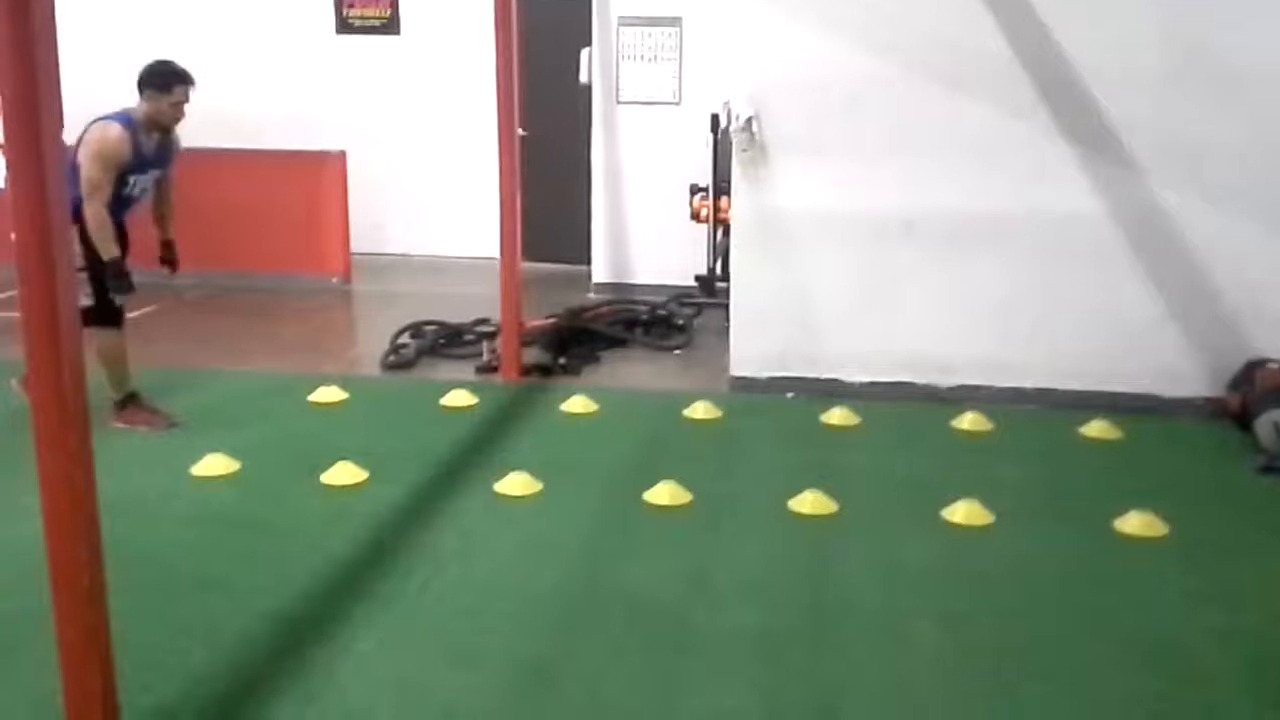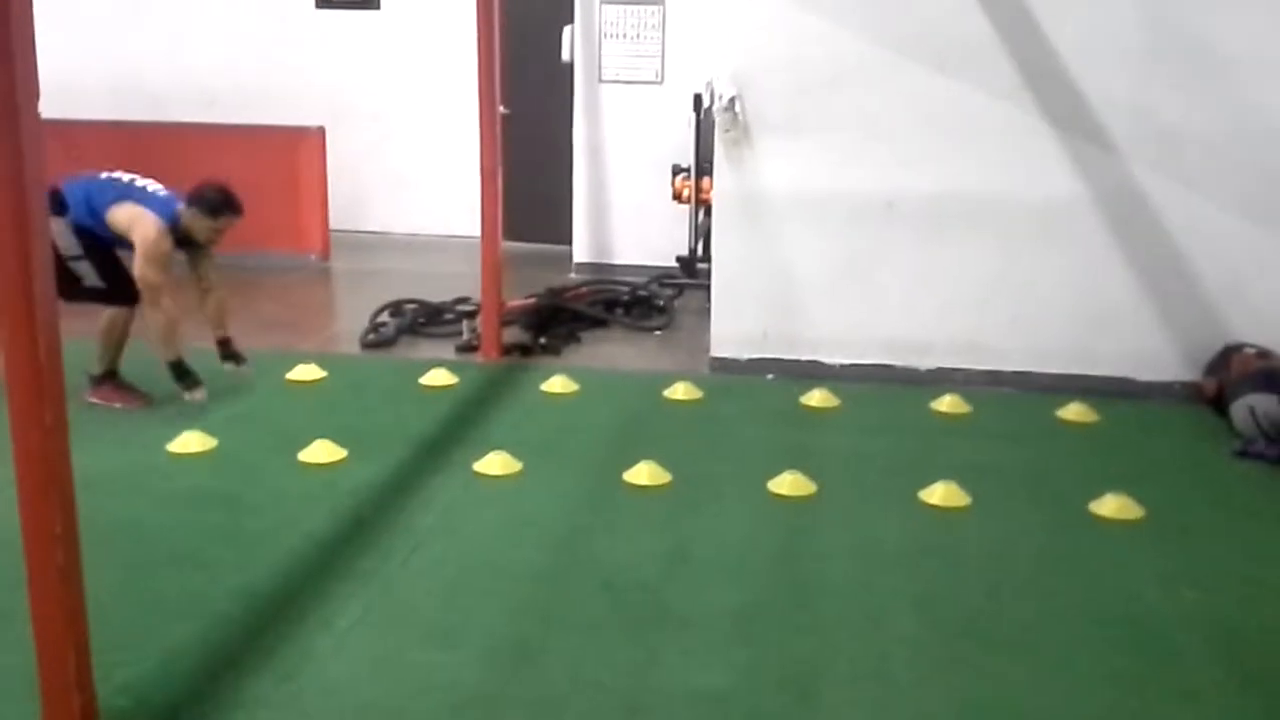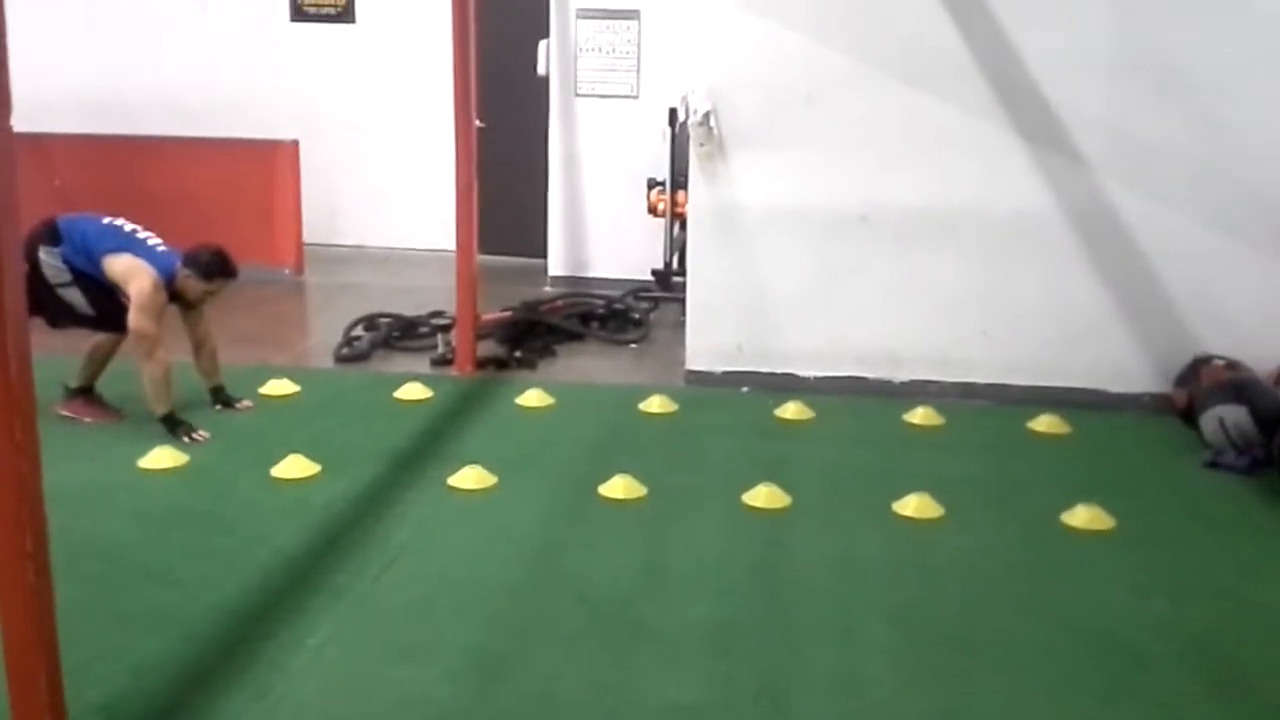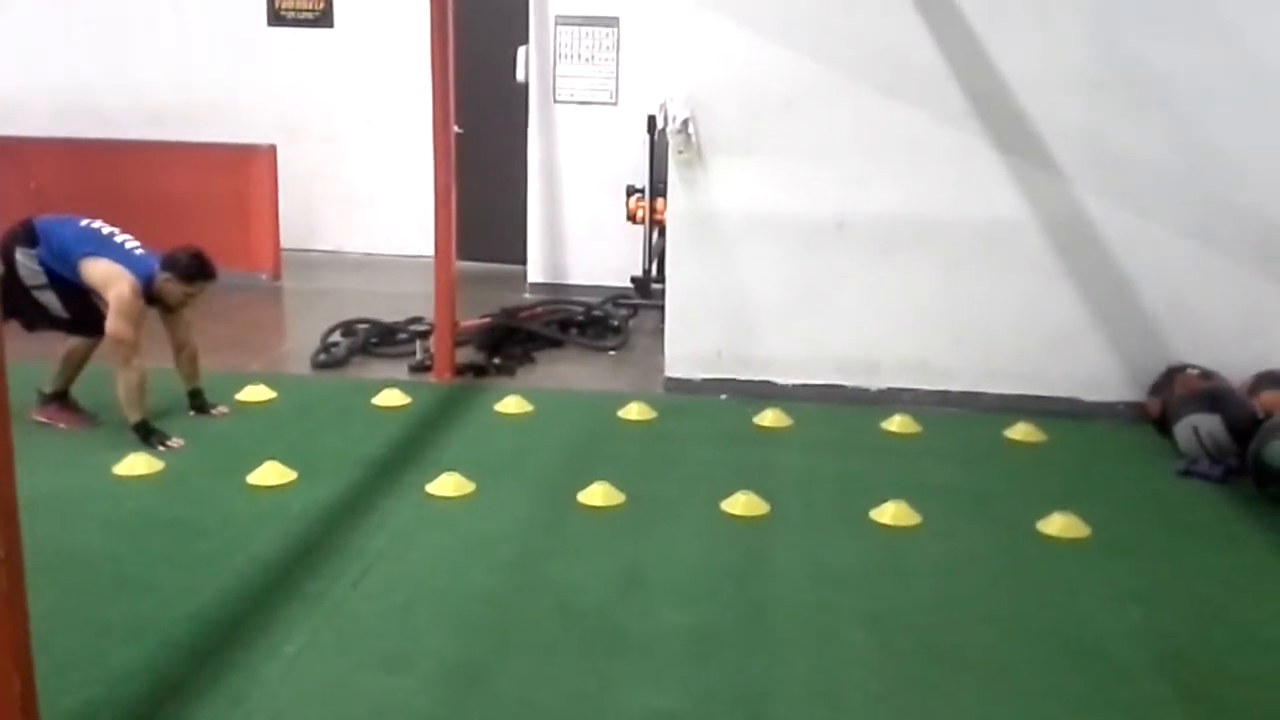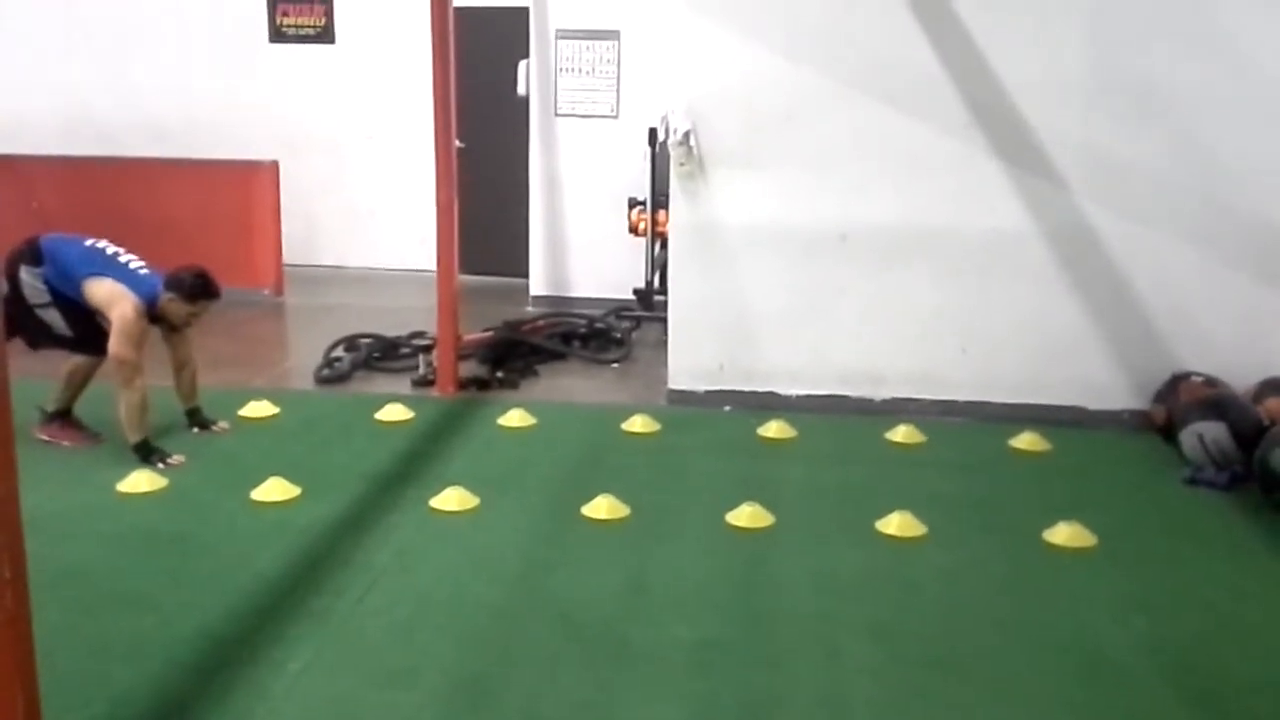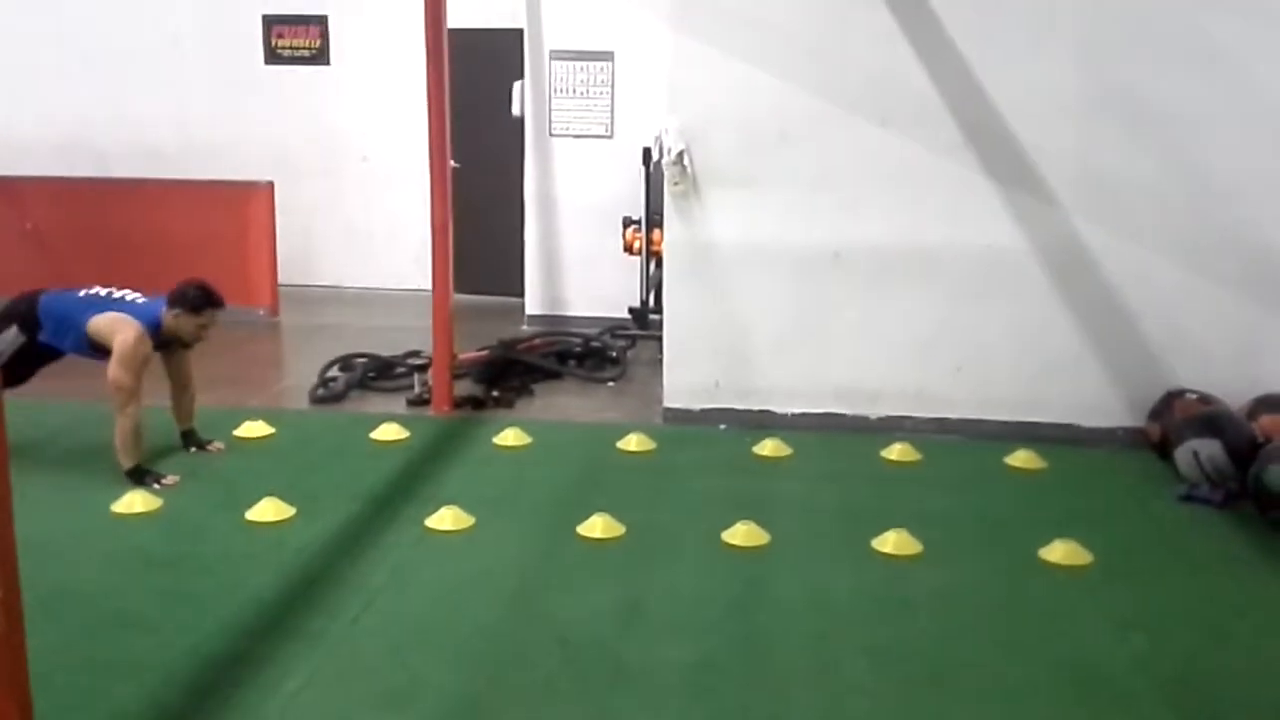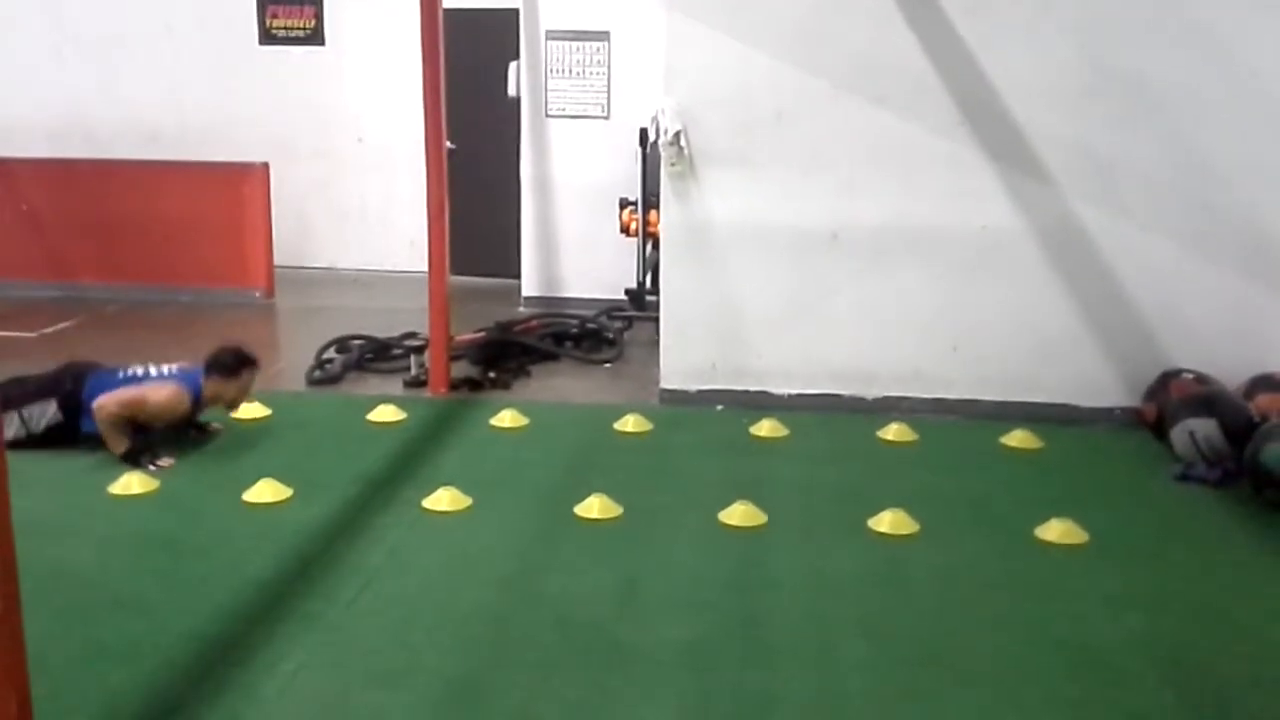
dt=0.7s
person 1, frame 1
left shoulder: (167, 141)
right shoulder: (110, 137)
left elbow: (163, 192)
right elbow: (93, 205)
left wrist: (167, 240)
right wrist: (114, 264)
left hip: (108, 222)
right hip: (77, 224)
left knee: (86, 311)
right knee: (104, 312)
right ankle: (125, 404)
person 1, frame 2
left shoulder: (193, 224)
right shoulder: (155, 232)
left elbow: (208, 289)
right elbow: (157, 304)
left wrist: (225, 345)
right wrist: (178, 366)
left hip: (84, 215)
right hip: (59, 214)
right knee: (123, 297)
right ankle: (103, 382)
person 1, frame 3
left shoulder: (186, 277)
right shoulder: (149, 286)
left elbow: (202, 341)
right elbow: (151, 357)
left wrist: (218, 391)
right wrist: (170, 421)
left hip: (77, 241)
right hip: (51, 246)
right knee: (115, 325)
right ankle: (78, 396)
person 1, frame 4
left shoulder: (165, 278)
right shoulder: (127, 290)
left elbow: (184, 345)
right elbow: (127, 363)
left wrist: (197, 397)
right wrist: (143, 429)
left hip: (56, 243)
right hip: (27, 247)
right knee: (89, 329)
right ankle: (52, 401)
person 1, frame 5
left shoulder: (169, 298)
right shoulder: (130, 312)
left elbow: (184, 364)
right elbow: (130, 384)
left wrist: (194, 414)
right wrist: (143, 449)
left hip: (62, 261)
right hip: (32, 265)
right knee: (92, 347)
right ankle: (55, 419)
person 1, frame 6
left shoulder: (171, 321)
right shoulder: (135, 337)
left elbow: (182, 384)
right elbow: (126, 409)
left wrist: (188, 434)
right wrist: (135, 471)
left hip: (61, 316)
right hip: (34, 319)
person 1, frame 7
left shoulder: (203, 377)
right shoulder: (176, 399)
right elbow: (104, 407)
left wrist: (189, 422)
right wrist: (131, 455)
left hip: (90, 380)
right hip: (71, 398)
